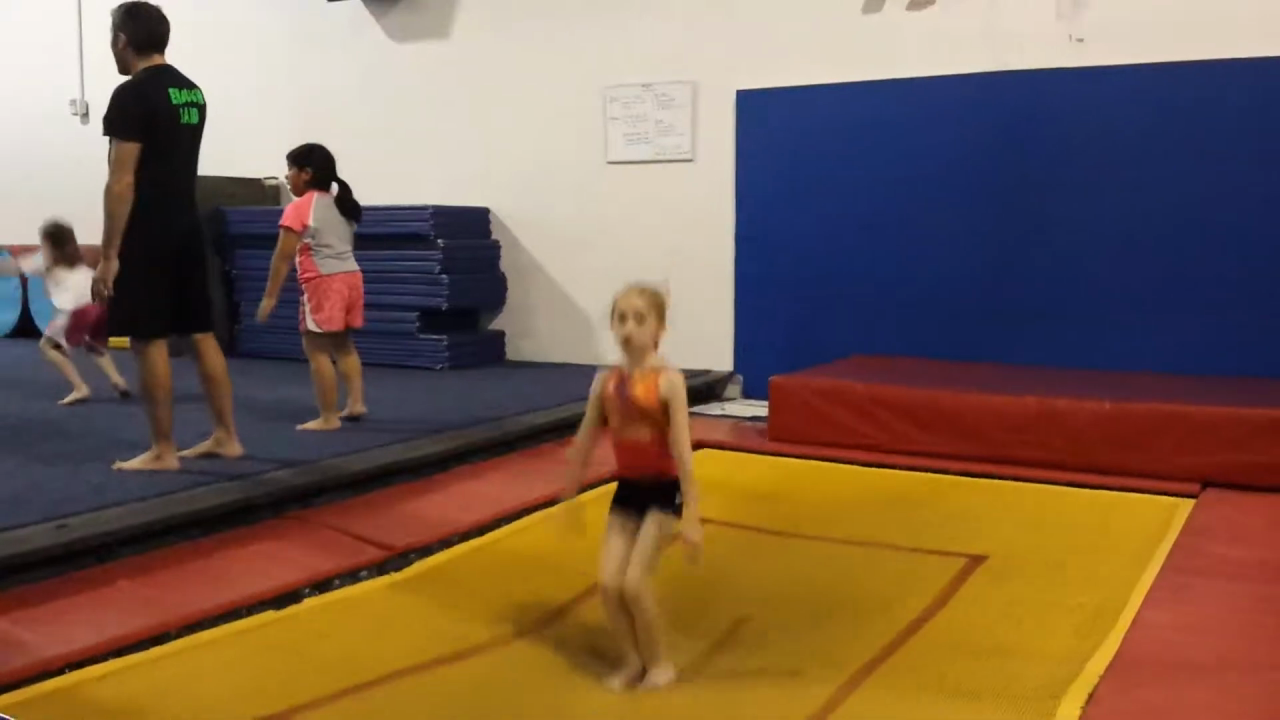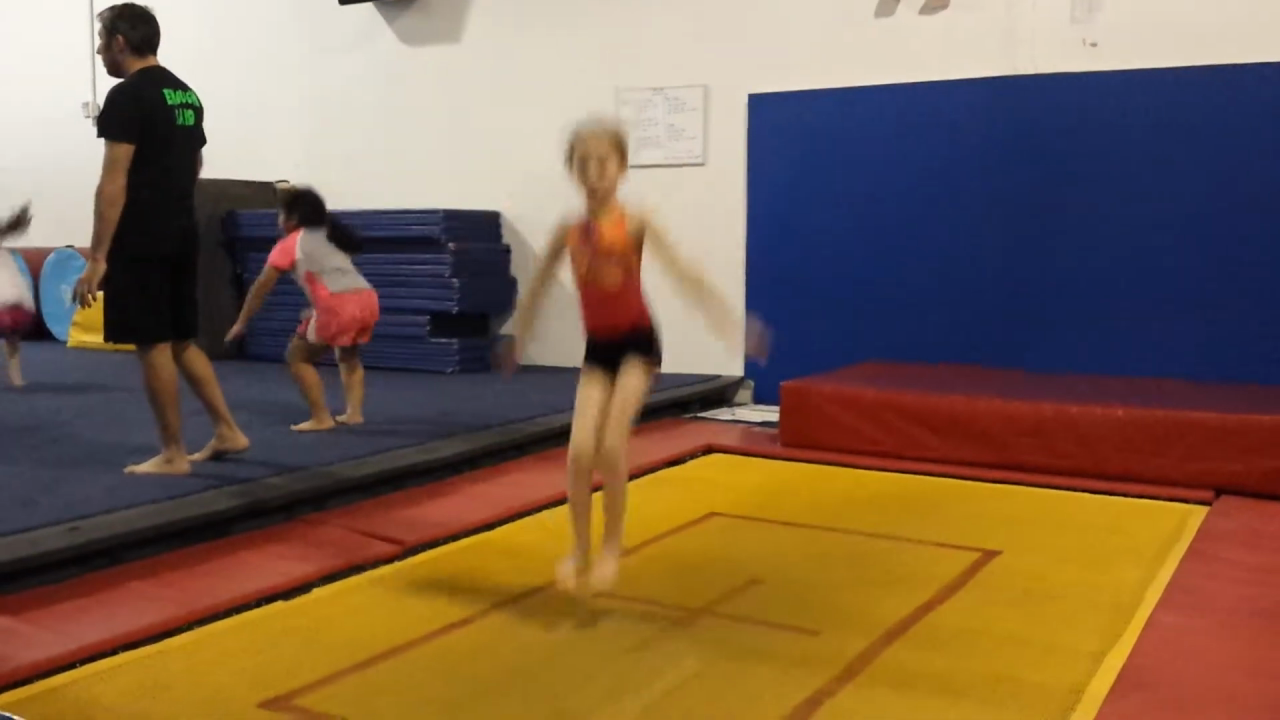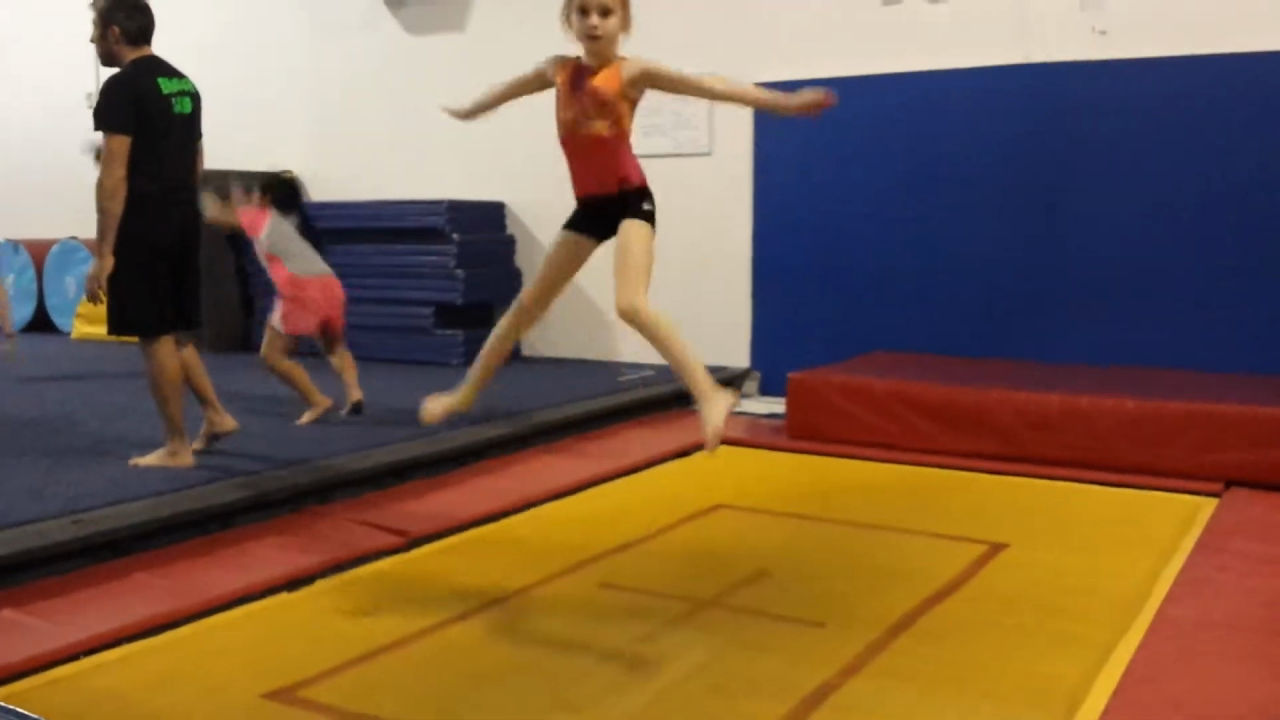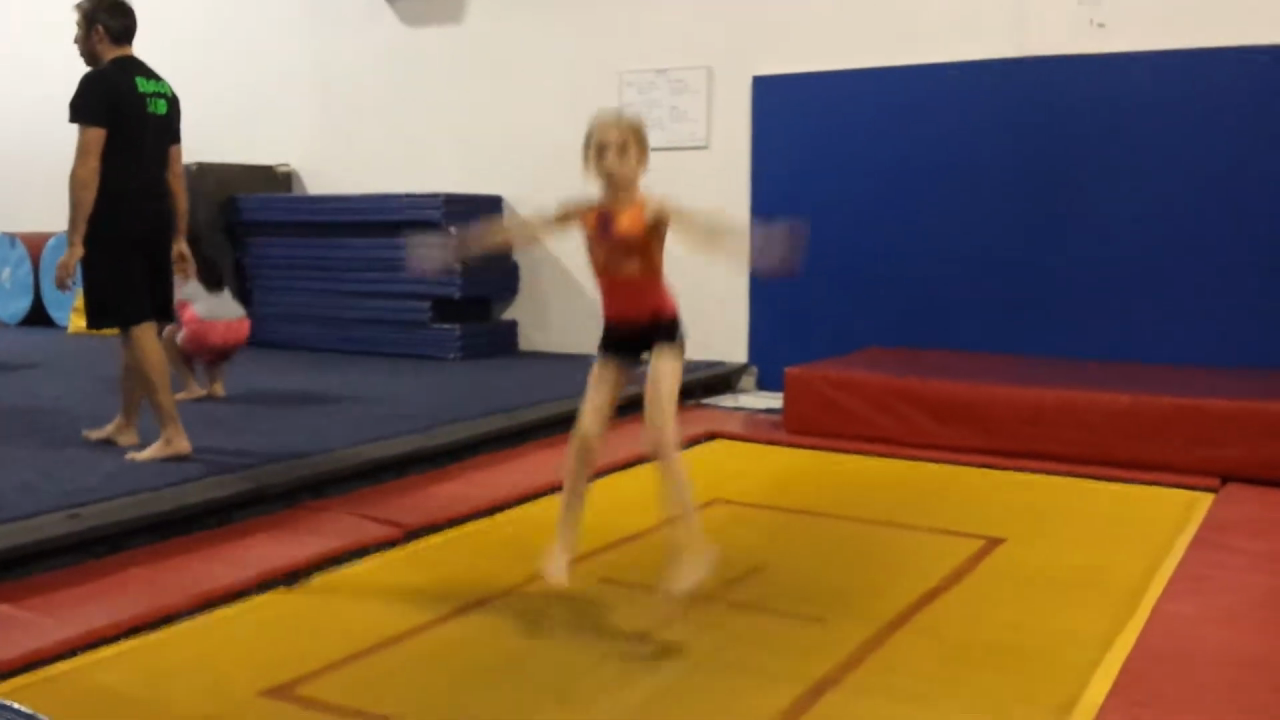
dt=0.7s
person 1, frame 1
left shoulder: (132, 95)
right shoulder: (192, 92)
left elbow: (121, 183)
left wrist: (109, 255)
left hip: (145, 236)
right hip: (186, 229)
left knee: (149, 341)
right knee: (201, 335)
left ankle: (163, 451)
right ankle: (225, 436)
person 1, frame 2
left shoulder: (127, 96)
right shoulder: (187, 95)
left elbow: (114, 184)
left wrist: (97, 258)
left hip: (141, 240)
right hip: (182, 233)
left knee: (154, 346)
right knee: (180, 341)
left ankle: (174, 454)
right ankle: (227, 431)
person 1, frame 3
left shoulder: (122, 87)
right shoulder: (184, 83)
left elbow: (114, 177)
left wrist: (104, 253)
left hip: (144, 231)
right hip: (183, 225)
left knee: (155, 338)
right knee: (175, 333)
left ankle: (177, 447)
right ankle: (216, 414)
person 1, frame 4
left shoulder: (100, 83)
right shoulder: (162, 88)
left elbow: (87, 168)
left wrist: (75, 241)
right wrist: (180, 237)
left hip: (114, 225)
right hip: (154, 224)
left knee: (137, 329)
right knee: (138, 327)
left ankle: (173, 434)
right ankle: (125, 425)
person 2, frame 1
left shoulder: (668, 381)
right shoulder: (605, 382)
left elbow: (682, 449)
right elbow: (584, 441)
left wrist: (691, 517)
right wrist: (568, 492)
left hip: (662, 489)
right hip: (627, 489)
left knee: (633, 584)
right knee: (608, 584)
left ankle: (659, 661)
right ankle: (634, 659)
person 2, frame 2
left shoulder: (634, 223)
right shoulder: (569, 231)
left elbow: (680, 270)
right elbow: (538, 283)
left wrist: (724, 318)
right wrist: (518, 335)
left hip: (636, 343)
right hip: (597, 346)
left knee: (611, 446)
right knee: (579, 452)
left ankle: (612, 544)
right ankle: (579, 550)
person 2, frame 3
left shoulder: (634, 72)
right shoulder: (558, 70)
left elbow: (707, 86)
right elbow: (515, 87)
left wrist: (785, 101)
right wrist: (471, 110)
left hip: (630, 201)
right hip: (588, 207)
left knee: (631, 305)
right knee: (527, 304)
left ankle: (711, 395)
right ankle: (464, 393)
person 2, frame 4
left shoulder: (654, 213)
right shoulder: (583, 213)
left elbow: (698, 226)
right elbow: (519, 228)
left wrist: (733, 242)
right wrist: (460, 247)
left hip: (660, 329)
right hip: (617, 334)
left knee: (661, 440)
right knee: (585, 437)
left ankle: (693, 546)
right ankle: (564, 541)
person 3, frame 1
left shoulder: (299, 208)
right shoulder: (341, 205)
left elbow: (283, 257)
left wrist: (270, 296)
left hip: (323, 284)
right hip: (351, 278)
left knee: (317, 351)
right knee: (344, 346)
left ankle: (328, 417)
right ankle: (356, 402)
person 3, frame 2
left shoulder: (289, 244)
right shoulder: (331, 238)
left elbow: (259, 288)
left wrist: (241, 322)
right wrist: (309, 320)
left hip: (338, 305)
right hip: (368, 301)
left knee: (298, 357)
right knee: (348, 355)
left ankle: (320, 417)
right ankle: (354, 412)
person 3, frame 3
left shoulder: (260, 218)
right shoulder: (294, 220)
left elbow: (217, 216)
left wrist: (209, 201)
right wrist: (244, 203)
left hip: (300, 289)
right hip: (330, 287)
left knee: (273, 354)
right knee: (334, 345)
left ankle: (317, 401)
right ankle: (354, 392)
person 3, frame 4
left shoulder: (174, 277)
right shoulder: (210, 271)
left hip: (207, 328)
right hip: (239, 327)
left knee: (170, 337)
right knee: (212, 348)
left ankle: (193, 388)
right ankle: (217, 386)
